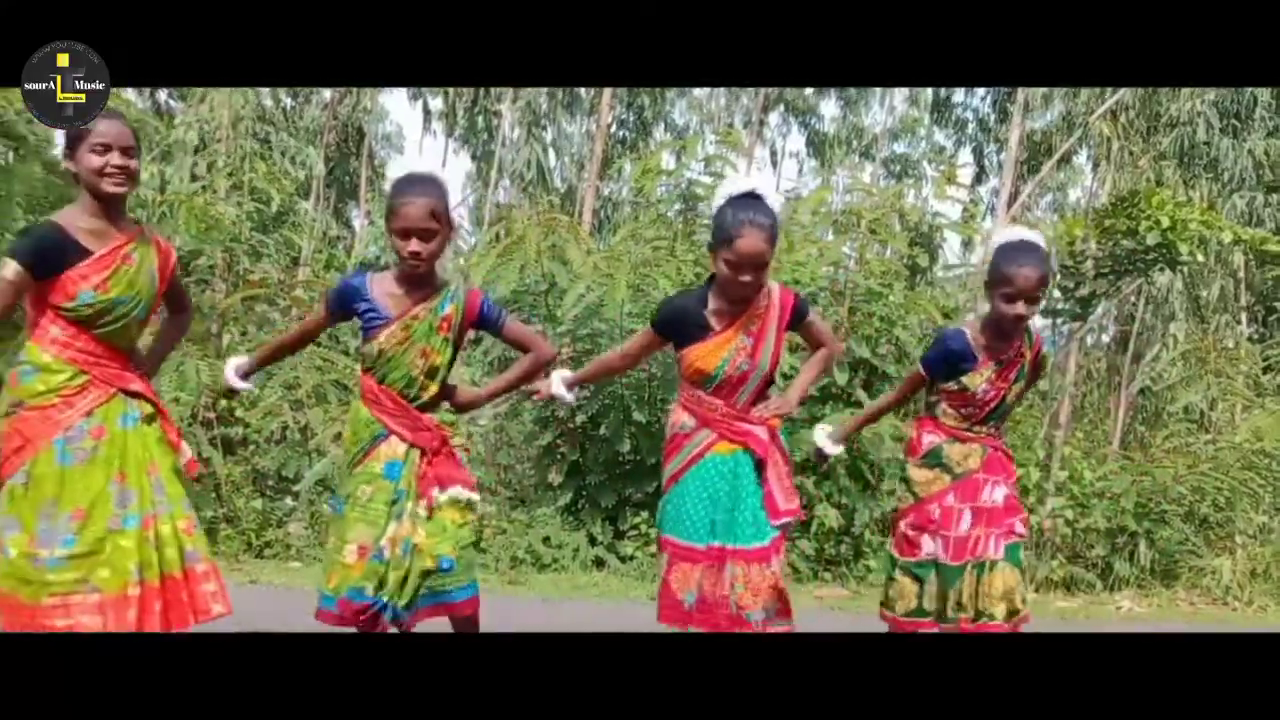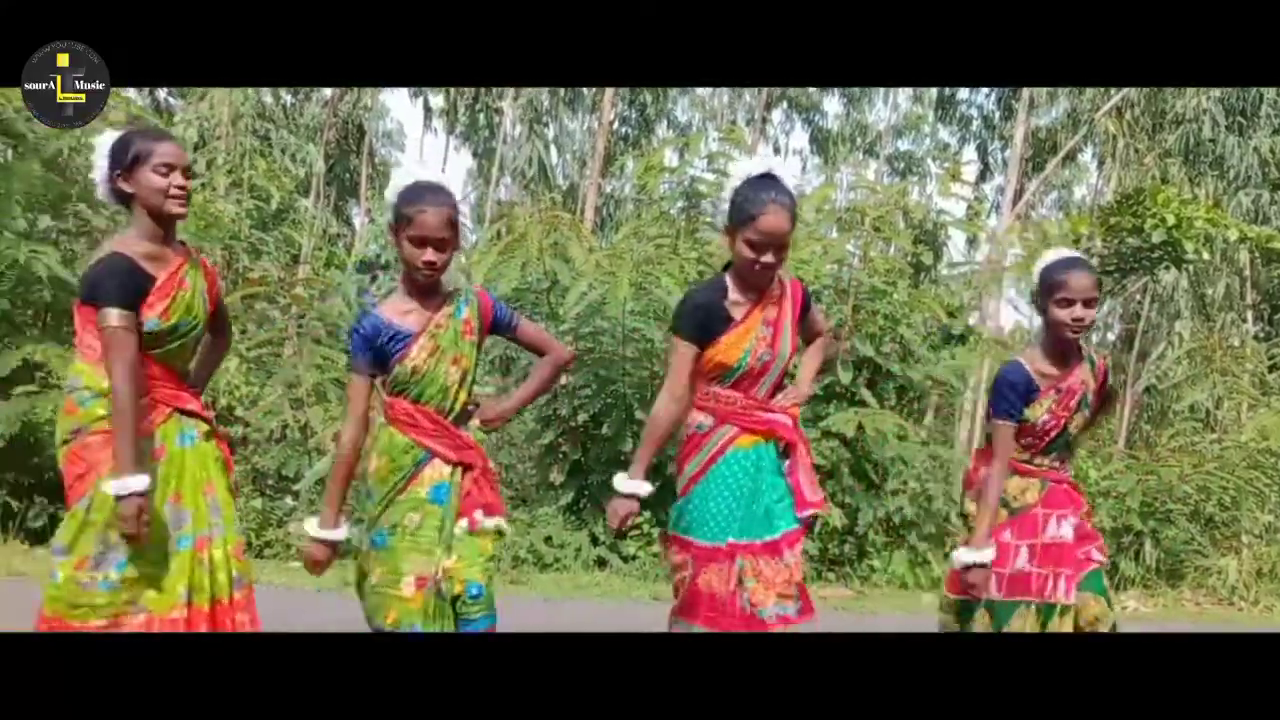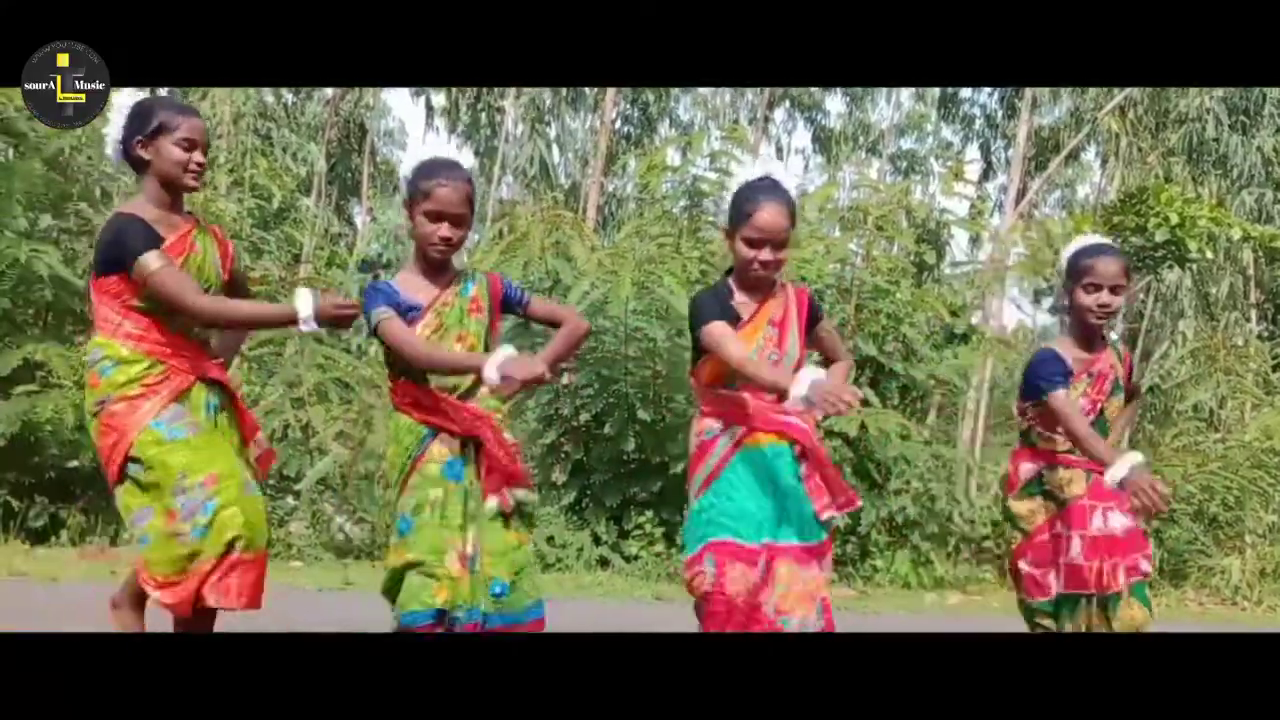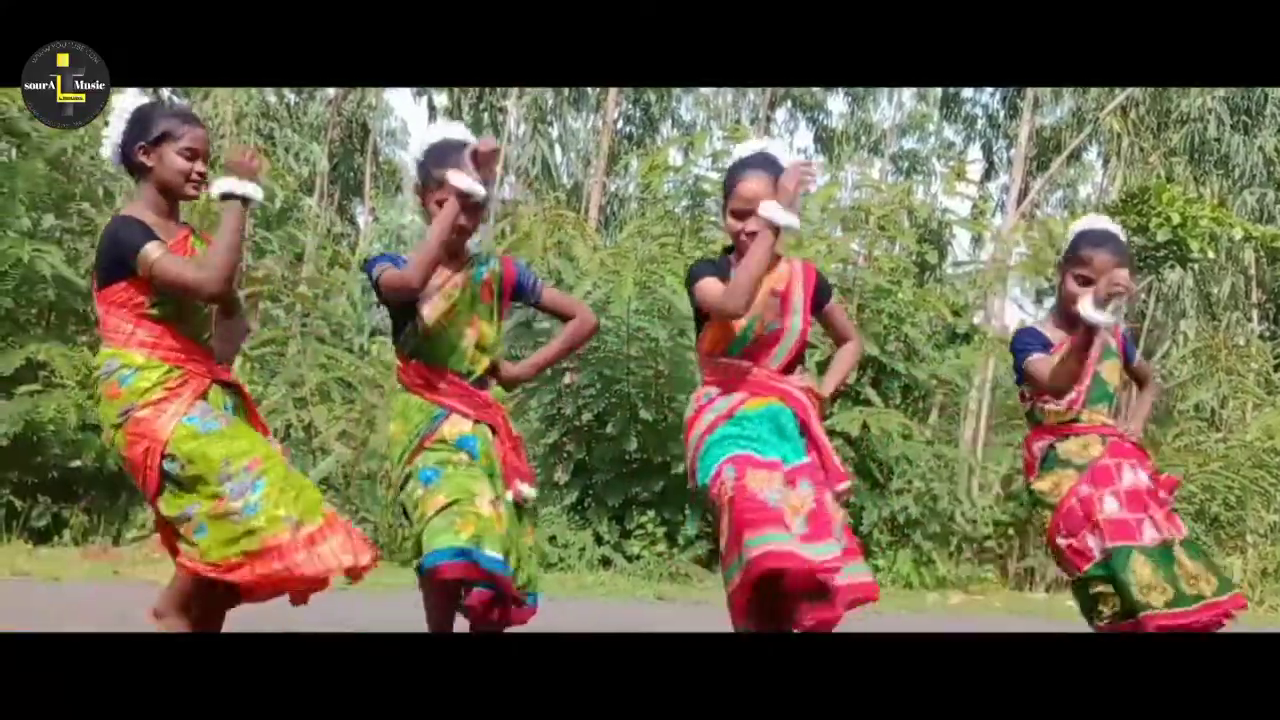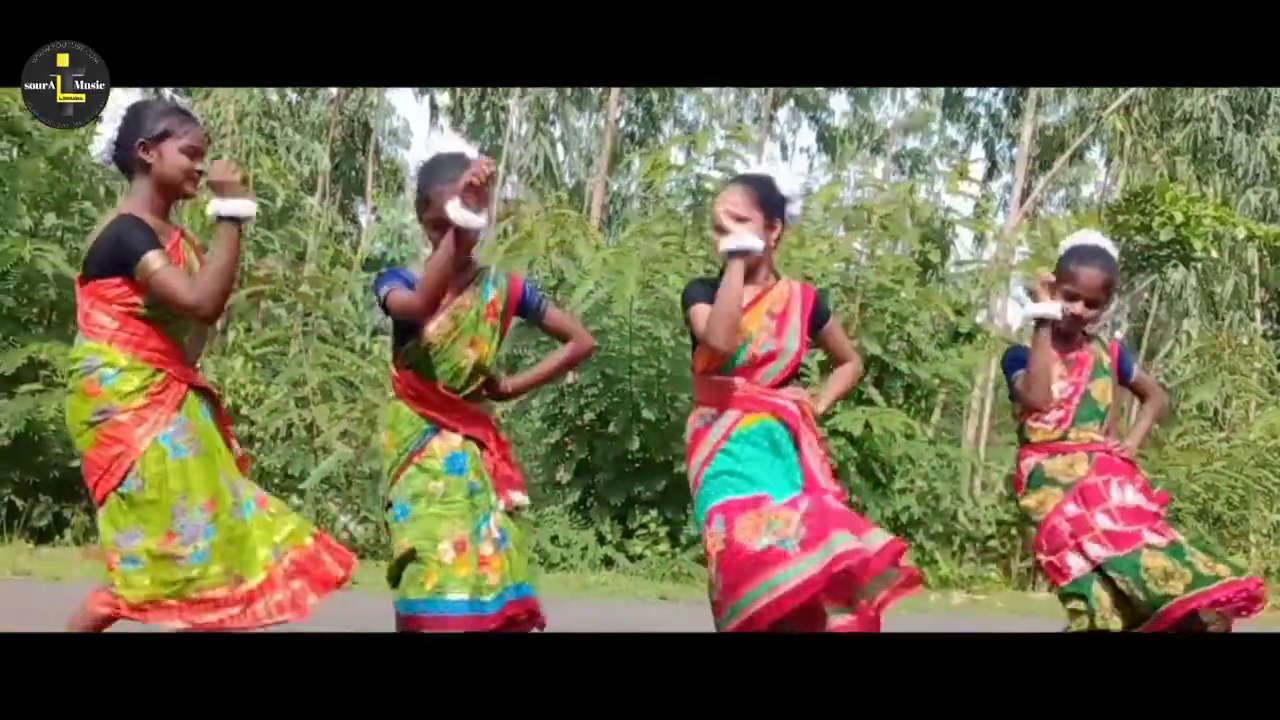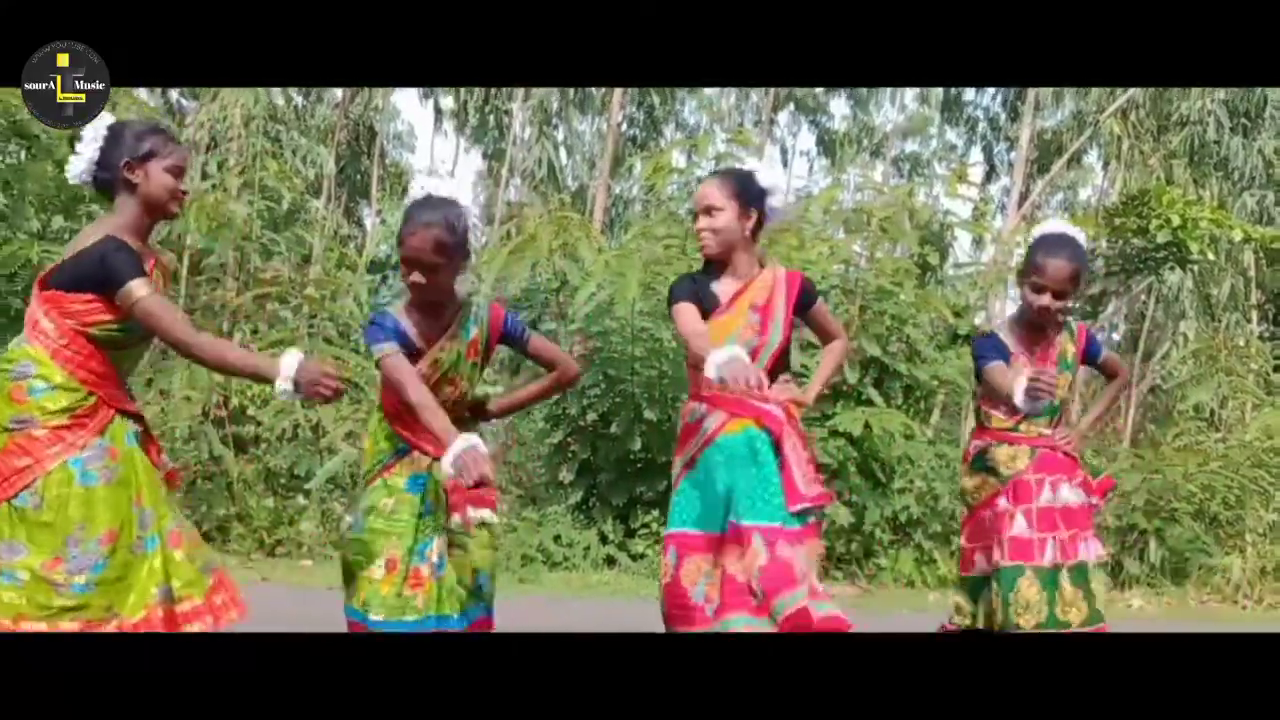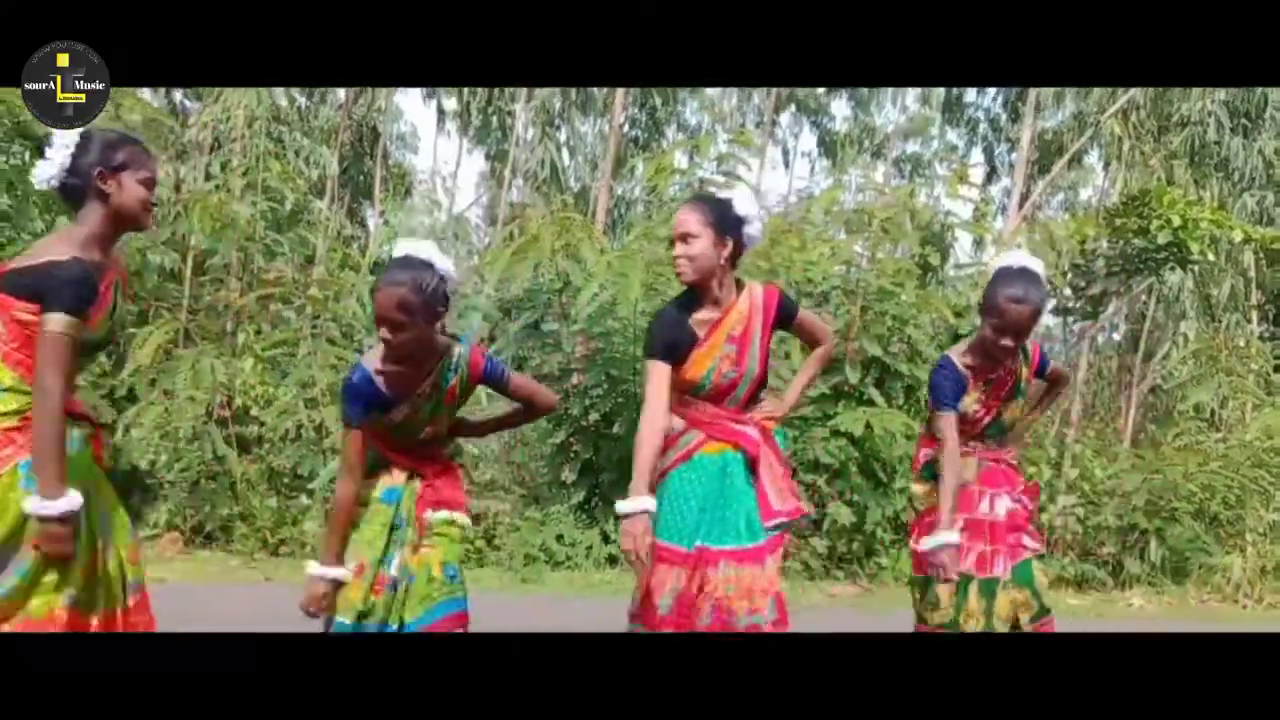
dt=0.2s
person 1, frame 1
left shoulder: (150, 246)
right shoulder: (50, 239)
left elbow: (180, 310)
left hip: (123, 407)
right hip: (57, 405)
left knee: (142, 538)
right knee: (55, 547)
person 1, frame 2
left shoulder: (196, 267)
right shoulder: (116, 270)
left elbow: (220, 329)
right elbow: (124, 375)
right wrist: (128, 479)
left hip: (176, 425)
right hip: (110, 424)
left knee: (200, 555)
right knee: (100, 568)
person 1, frame 3
left shoulder: (201, 234)
right shoulder: (127, 229)
left elbow: (242, 297)
right elbow: (199, 307)
left wrist: (220, 355)
right wrist: (304, 311)
left hip: (193, 393)
right hip: (138, 393)
right knee: (203, 509)
right ankle: (130, 597)
person 1, frame 4
left shoulder: (192, 232)
right shoulder: (126, 233)
left elbow: (231, 308)
right elbow: (210, 285)
left wrist: (218, 363)
right wrist: (236, 196)
left hip: (197, 394)
right hip: (147, 399)
right knee: (248, 497)
right ankle: (169, 607)
person 1, frame 5
left shoulder: (169, 233)
right shoulder: (124, 231)
left elbow: (194, 321)
right elbow: (201, 304)
left wrist: (187, 371)
right wrist: (229, 215)
left hip: (168, 400)
right hip: (125, 404)
left knee: (201, 534)
right knee: (164, 541)
right ankle: (88, 624)
person 1, frame 6
left shoulder: (135, 251)
right shoulder: (111, 255)
right elbow: (188, 340)
right wrist: (287, 370)
left hip: (101, 420)
right hip: (53, 417)
left knee: (141, 541)
right knee: (51, 566)
person 1, frame 7
left shoulder: (103, 265)
right shoulder: (70, 272)
right elbow: (48, 386)
right wrist: (54, 500)
left hip: (49, 422)
left knee: (91, 539)
person 2, frame 1
left shoulder: (785, 304)
right shoulder: (683, 310)
left elbow: (829, 346)
right elbow: (625, 355)
left wrist: (792, 397)
right wrist: (567, 381)
left hip: (751, 458)
right hip: (698, 454)
left knee: (751, 578)
right knee: (693, 577)
person 2, frame 2
left shoulder: (793, 295)
right shoulder: (700, 304)
left elbow: (822, 338)
right elbow: (673, 397)
left wrist: (800, 389)
right wrist: (633, 481)
left hip: (768, 455)
right hip: (713, 453)
left knee: (772, 583)
right knee: (709, 576)
person 2, frame 3
left shoulder: (799, 304)
right shoulder: (709, 304)
left elbow: (840, 359)
right elbow: (742, 362)
left wrist: (815, 409)
right wrist: (807, 388)
left hip: (785, 459)
right hip: (729, 457)
left knee: (796, 593)
right knee: (729, 584)
person 2, frame 4
left shoulder: (805, 278)
right shoulder: (706, 273)
left elbow: (851, 340)
right elbow: (734, 306)
left wrist: (823, 386)
right wrist: (766, 219)
left hip: (786, 428)
right hip: (727, 424)
right knee: (757, 500)
person 2, frame 5
left shoulder: (803, 298)
right shoulder: (701, 294)
left elbow: (848, 362)
right elbow: (719, 341)
left wrist: (818, 402)
right wrist: (737, 253)
left hip: (783, 443)
right hip: (725, 442)
right knee: (744, 535)
person 2, frame 6
left shoulder: (790, 286)
right shoulder: (689, 289)
left elbow: (838, 341)
right elbow: (697, 348)
left wrist: (809, 392)
right wrist: (725, 362)
left hip: (772, 447)
right hip: (714, 443)
left knee: (781, 569)
right knee: (700, 576)
person 2, frame 7
left shoulder: (767, 304)
right shoulder: (670, 324)
left elbow: (825, 342)
right elbow: (655, 413)
left wrist: (786, 400)
right wrist: (637, 505)
left hip: (750, 461)
right hip: (692, 463)
left knee: (750, 594)
right knee: (673, 593)
person 3, frame 1
left shoulder: (465, 302)
right shoulder: (361, 290)
left elbow: (541, 351)
right elbow: (302, 334)
left wrist: (480, 394)
right wrist: (246, 367)
left hip: (426, 448)
right hip: (372, 446)
left knee: (441, 560)
right knee: (361, 576)
person 3, frame 2
left shoulder: (477, 307)
right shoulder: (374, 325)
left elbow: (558, 353)
right elbow: (354, 426)
left wrist: (506, 407)
right wrist: (327, 521)
left hip: (463, 472)
right hip: (403, 470)
left knee: (466, 594)
right knee: (400, 600)
person 3, frame 3
left shoulder: (489, 287)
right shoulder: (384, 294)
left elbow: (575, 324)
right elbow: (415, 351)
left wrist: (514, 380)
right wrist: (495, 364)
left hip: (482, 450)
right hip: (423, 451)
left knee: (491, 588)
right knee: (432, 598)
person 3, frame 4
left shoulder: (500, 271)
right shoulder: (391, 269)
left elbow: (584, 319)
right elbow: (411, 283)
left wrist: (521, 370)
right wrist: (456, 190)
left hip: (486, 435)
right hip: (427, 433)
left knee: (493, 566)
right knee: (456, 559)
person 3, frame 5
left shoulder: (502, 284)
right shoulder: (398, 281)
left elbow: (580, 342)
right elbow: (418, 307)
left wrist: (513, 386)
right wrist: (458, 219)
left hip: (479, 446)
right hip: (422, 446)
left knee: (493, 577)
right knee: (433, 576)
person 3, frame 6
left shoulder: (488, 320)
right shoulder: (385, 325)
left elbow: (566, 368)
right elbow: (413, 394)
left wrist: (496, 408)
right wrist: (460, 446)
left hip: (457, 469)
right hip: (398, 466)
left knee: (463, 589)
right knee: (387, 584)
person 3, frame 7
left shoulder: (467, 362)
right shoulder: (365, 379)
left elbow: (546, 402)
right elbow: (348, 482)
left wrist: (473, 429)
right wrist: (326, 568)
left hip: (436, 480)
right hip: (378, 480)
left knee: (440, 601)
right knee: (361, 589)
person 4, frame 1
left shoulder: (1030, 342)
right shoulder: (955, 344)
right elbow: (899, 396)
right wrist: (841, 434)
left hip: (992, 473)
right hip: (940, 473)
left knee: (997, 590)
right knee: (920, 590)
person 4, frame 2
left shoulder: (1094, 367)
right shoulder: (1015, 376)
right elbow: (998, 465)
left wrist: (1065, 448)
right wrist: (977, 548)
left hip: (1058, 502)
right hip: (1007, 502)
left knee: (1087, 612)
right knee: (983, 615)
person 4, frame 3
left shoulder: (1118, 357)
right shoulder: (1048, 361)
right elbow: (1075, 426)
left wrist: (1109, 452)
right wrist: (1124, 469)
left hip: (1100, 498)
right hip: (1048, 497)
left knee: (1123, 612)
right knee: (1061, 614)
person 4, frame 4
left shoulder: (1115, 337)
right shoulder: (1032, 338)
left elbow: (1151, 380)
right elbow: (1056, 383)
left wrist: (1133, 427)
right wrist: (1089, 315)
left hip: (1118, 465)
right hip: (1064, 469)
person 4, frame 5
left shoulder: (1107, 352)
right shoulder: (1020, 358)
left elbow: (1155, 396)
right elbow: (1036, 400)
left wrist: (1131, 443)
right wrist: (1044, 320)
left hip: (1111, 479)
right hip: (1058, 486)
person 4, frame 6
left shoulder: (1076, 337)
right shoulder: (993, 342)
left elbow: (1121, 376)
right elbow: (1007, 392)
left wrist: (1083, 429)
right wrist: (1024, 393)
left hip: (1060, 468)
right hip: (1001, 468)
left knee: (1067, 585)
right knee: (1008, 577)
person 4, frame 7
left shoulder: (1030, 357)
right shoulder: (950, 370)
left elbow: (1060, 381)
right elbow: (948, 452)
left wrist: (1019, 429)
right wrist: (944, 534)
left hip: (1001, 478)
right hip: (954, 480)
left knee: (1015, 590)
right knee: (948, 598)
